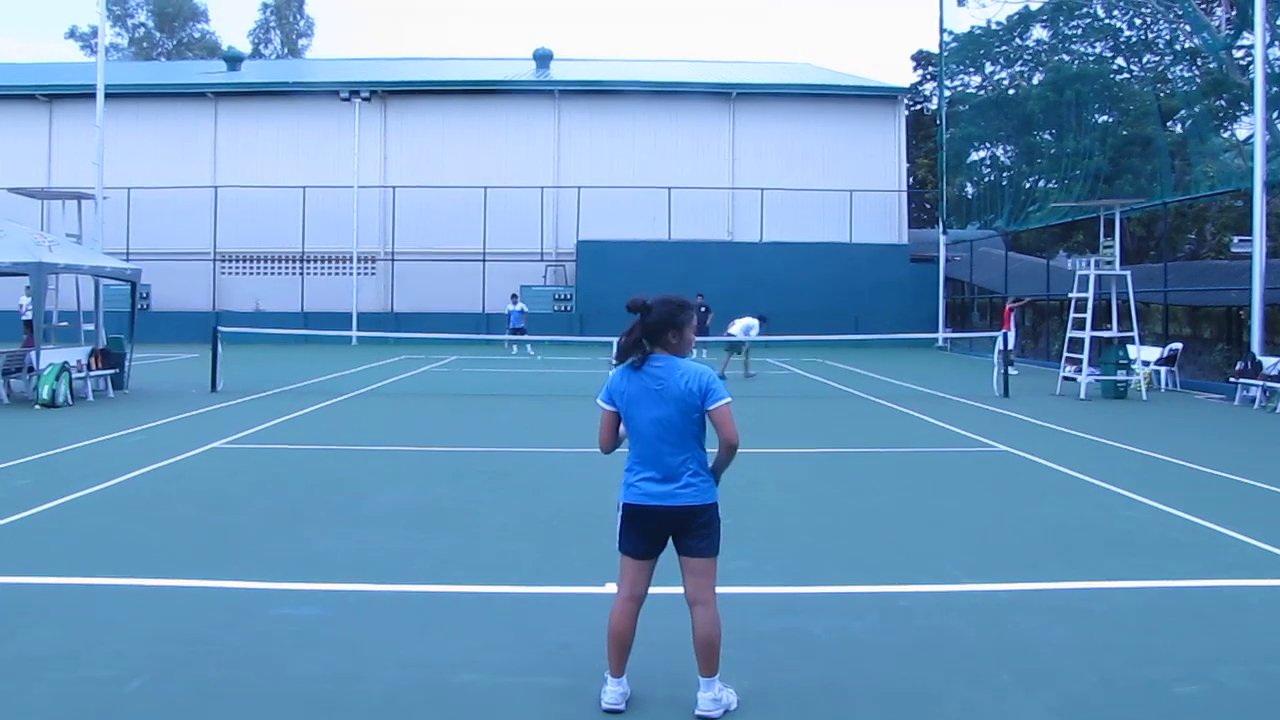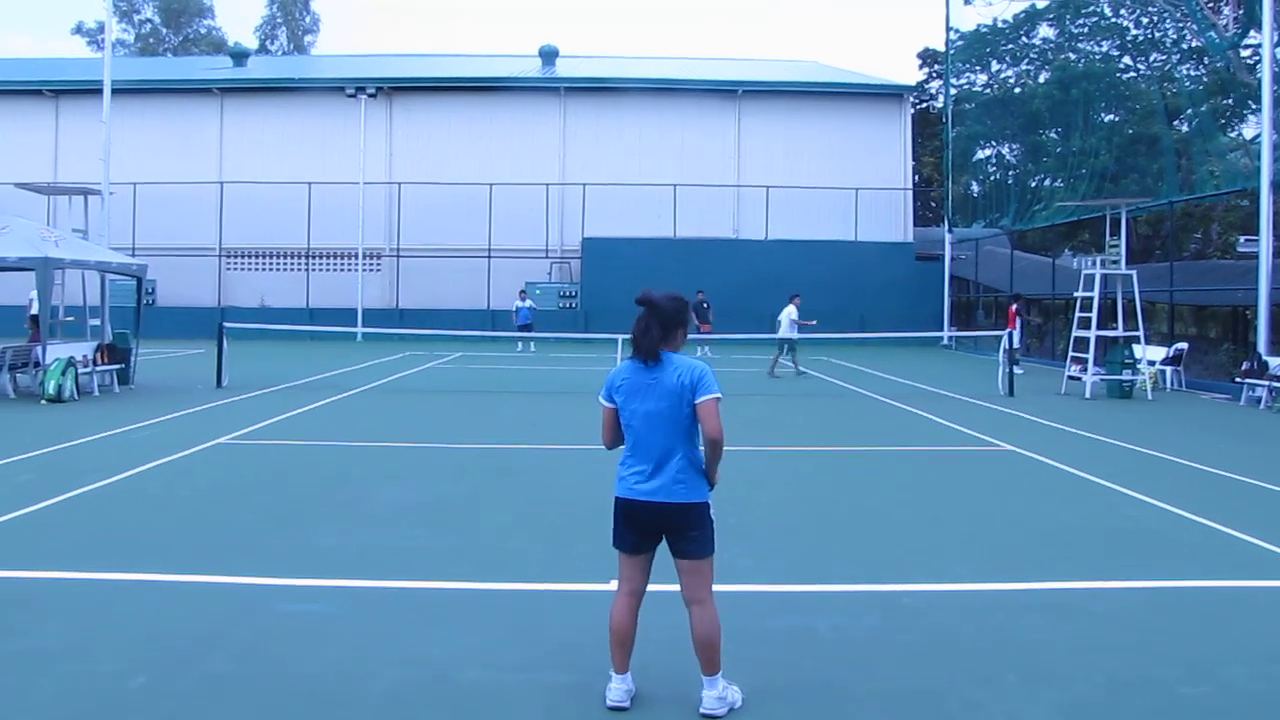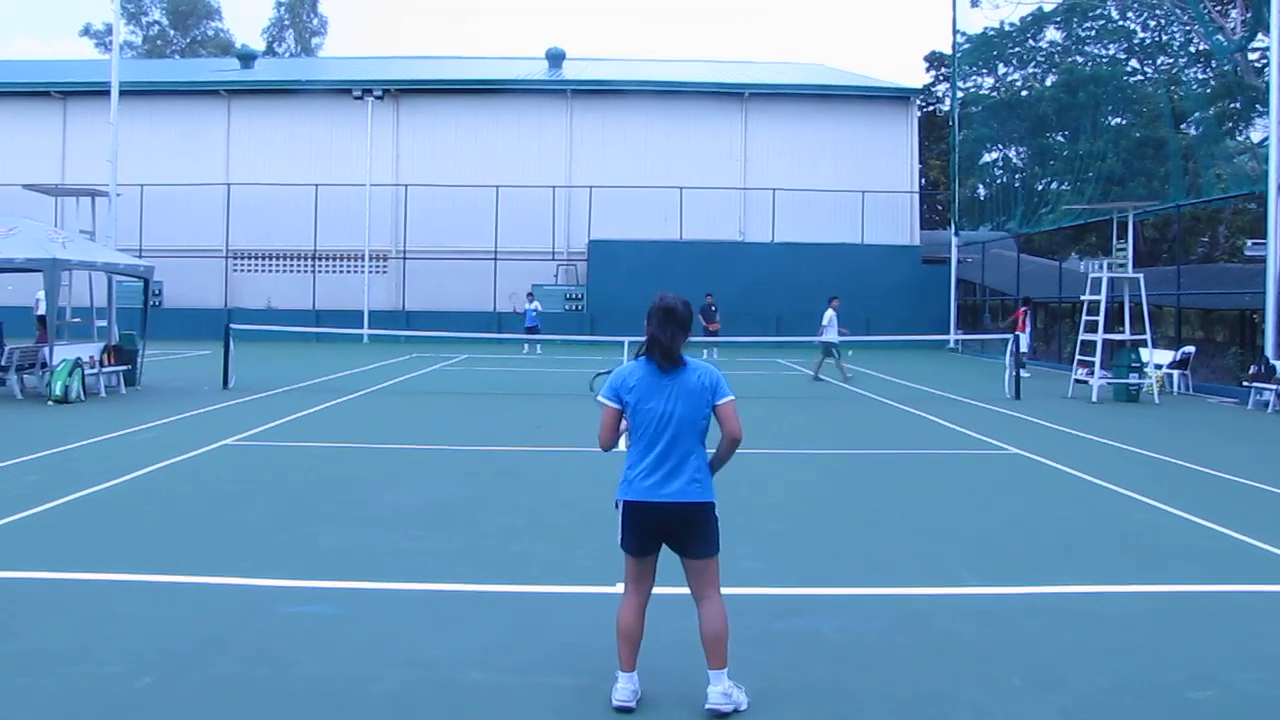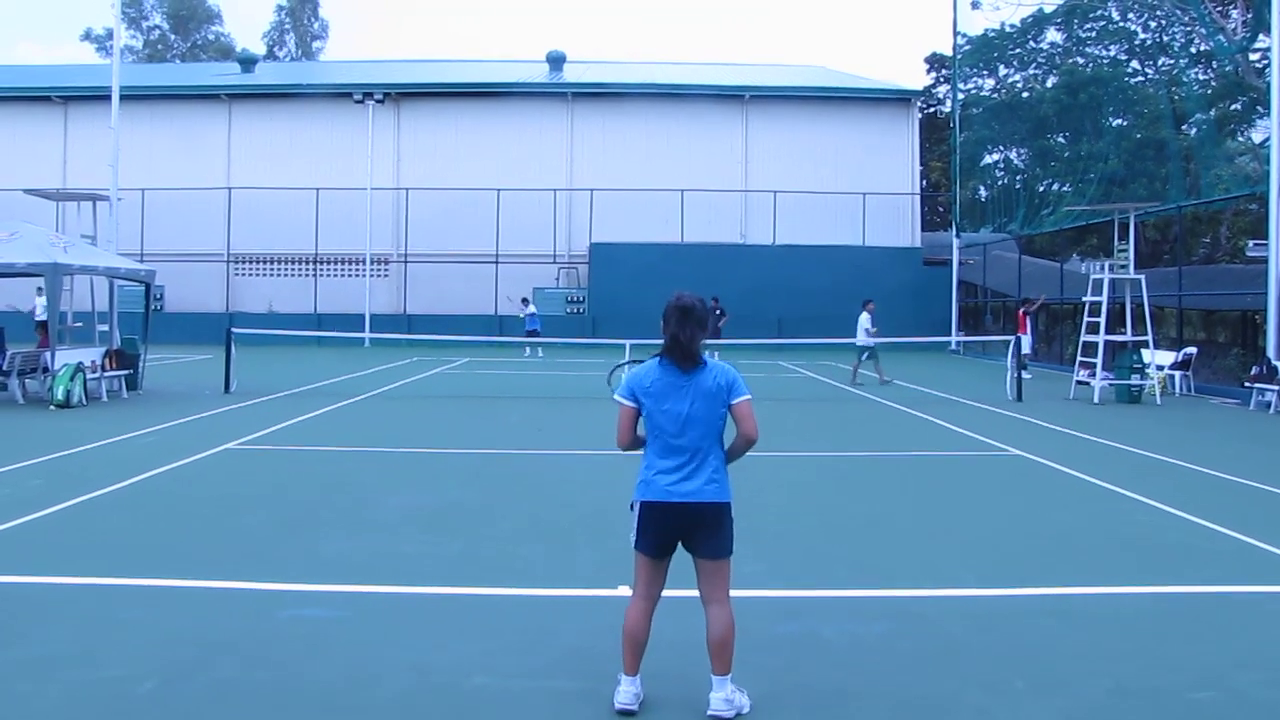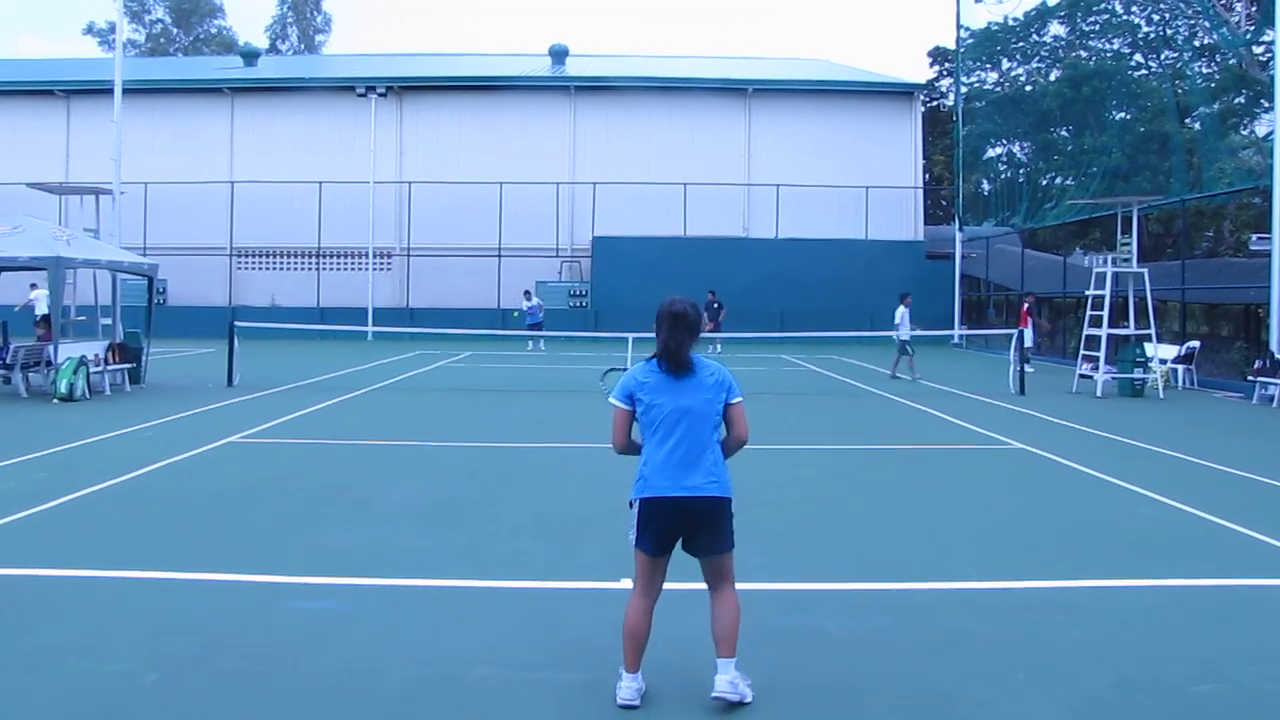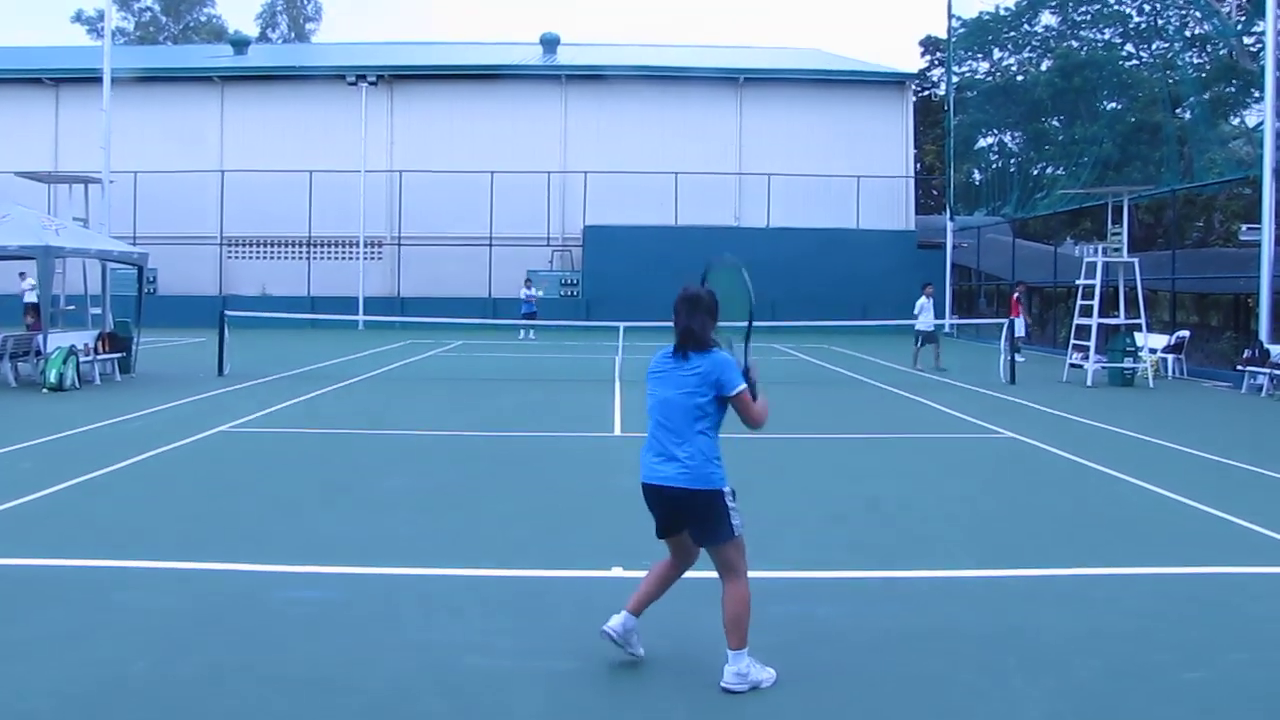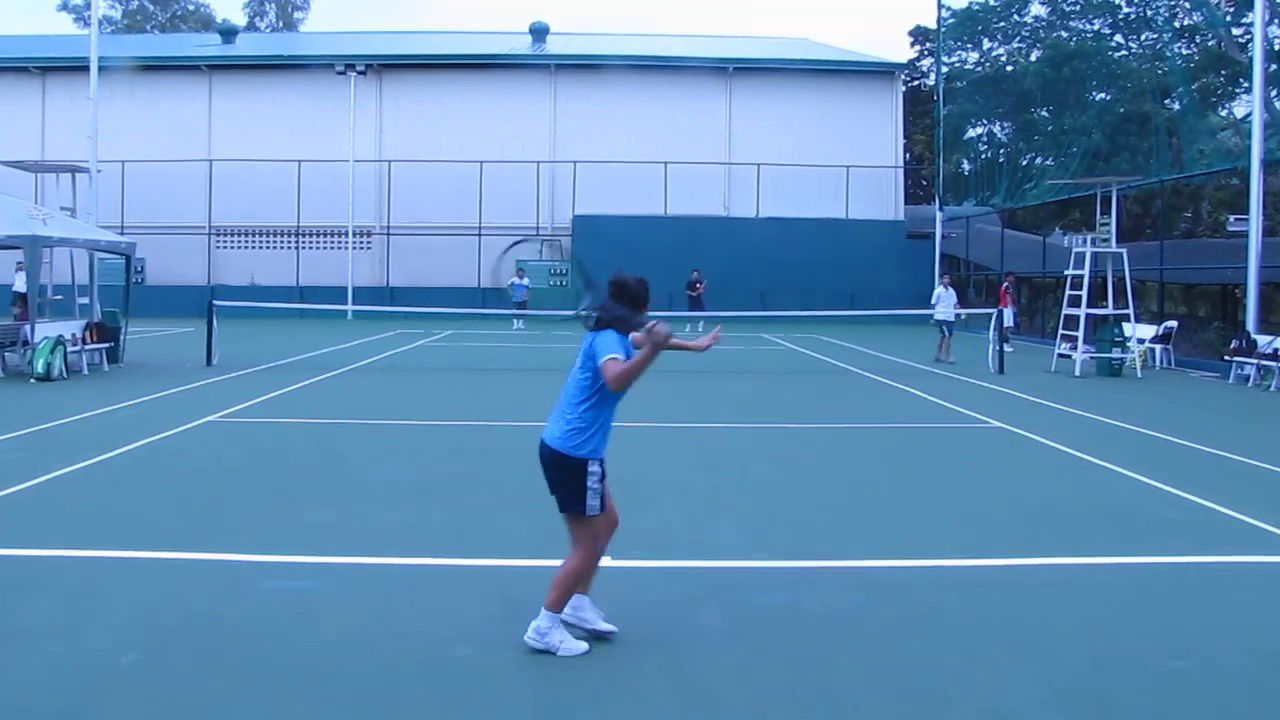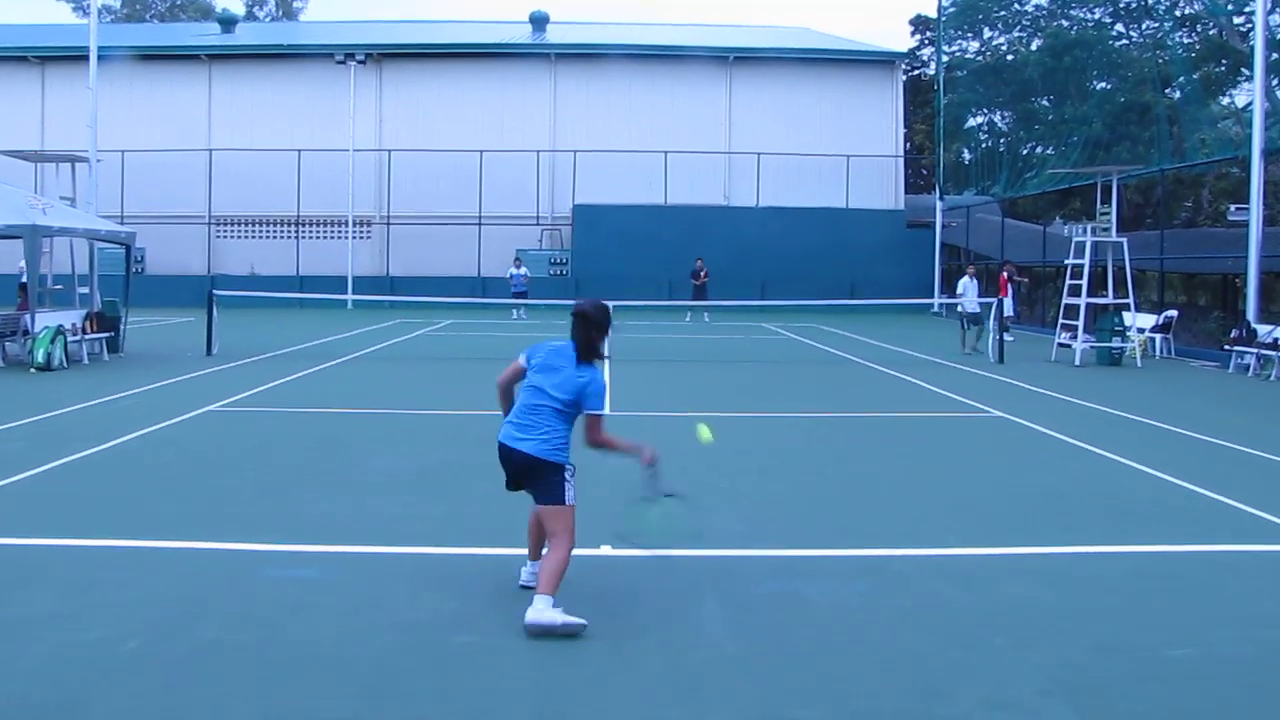
dt=0.5s
person 1, frame 1
left shoulder: (620, 379)
right shoulder: (701, 377)
left elbow: (606, 444)
right elbow: (730, 441)
right wrist: (714, 473)
left hip: (639, 503)
right hip: (695, 504)
left knee: (628, 597)
right knee: (702, 600)
left ankle: (615, 686)
person 1, frame 2
left shoulder: (619, 375)
right shoulder: (696, 373)
left elbow: (610, 439)
right elbow: (714, 435)
right wrist: (710, 473)
left hip: (631, 499)
right hip: (685, 500)
left knee: (628, 592)
right knee: (699, 598)
left ankle: (620, 684)
person 1, frame 3
left shoulder: (623, 377)
right shoulder: (708, 376)
left elbow: (606, 442)
right elbow: (733, 435)
right wrist: (711, 468)
left hip: (638, 501)
right hip: (694, 501)
left knee: (635, 592)
right knee: (708, 595)
left ankle: (626, 684)
person 1, frame 4
left shoulder: (640, 377)
right shoulder: (725, 376)
left elbow: (625, 440)
right elbow: (749, 435)
left hip: (655, 501)
right hip: (710, 502)
left knee: (643, 597)
right knee: (716, 600)
person 1, frame 5
left shoulder: (635, 378)
right shoulder: (719, 376)
left elbow: (620, 443)
right elbow: (739, 436)
left hip: (654, 496)
right hip: (711, 496)
left knee: (644, 592)
right knee: (723, 587)
left ankle: (630, 682)
right ankle: (727, 677)
person 1, frame 6
left shoulder: (661, 362)
right shoulder: (718, 362)
right elbow: (754, 419)
right wrist: (763, 406)
left hip: (654, 481)
right hip: (699, 484)
left knee: (681, 556)
right knee: (734, 572)
left ankle: (624, 621)
right ankle: (738, 666)
person 1, frame 7
left shoulder: (612, 335)
right shoulder: (609, 340)
left elbow: (640, 341)
right elbow: (615, 381)
left wrist: (692, 345)
right wrist: (652, 347)
left hip: (562, 447)
right hip: (575, 453)
left knee: (605, 524)
right knee: (588, 544)
left ankle: (578, 604)
right ankle: (545, 626)
person 1, frame 8
left shoulder: (545, 348)
right shoulder: (592, 379)
left elbow: (504, 382)
right elbow: (596, 440)
left wrist: (511, 413)
right wrist: (636, 450)
left hip: (509, 445)
right hip: (546, 457)
left knee: (544, 504)
right knee: (562, 537)
left ankle: (534, 569)
right ankle: (541, 608)
